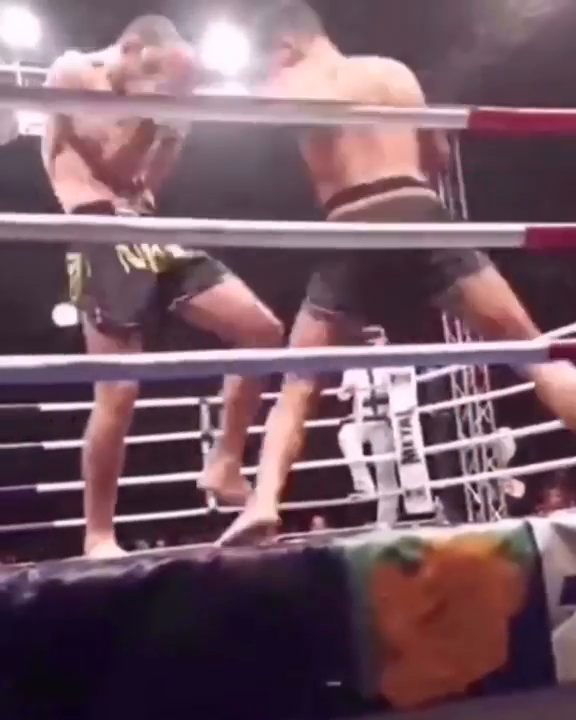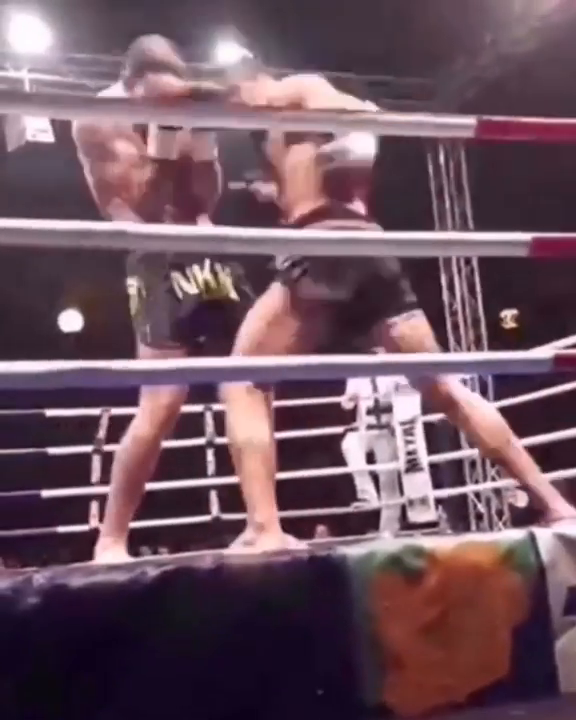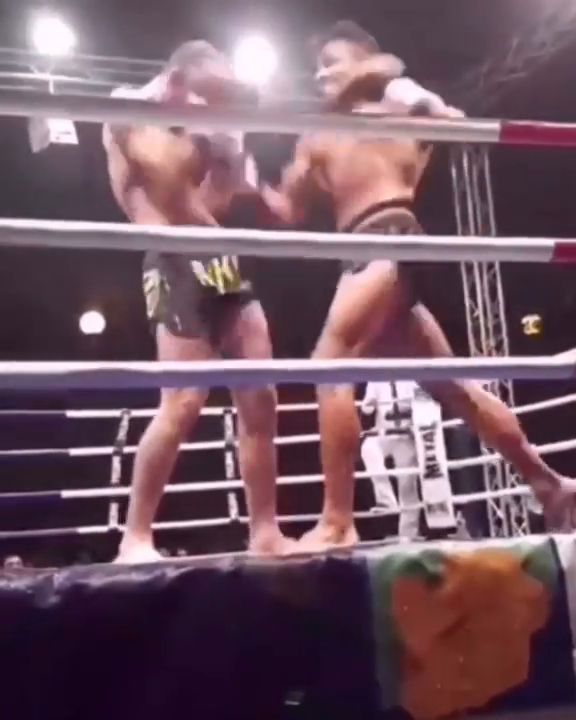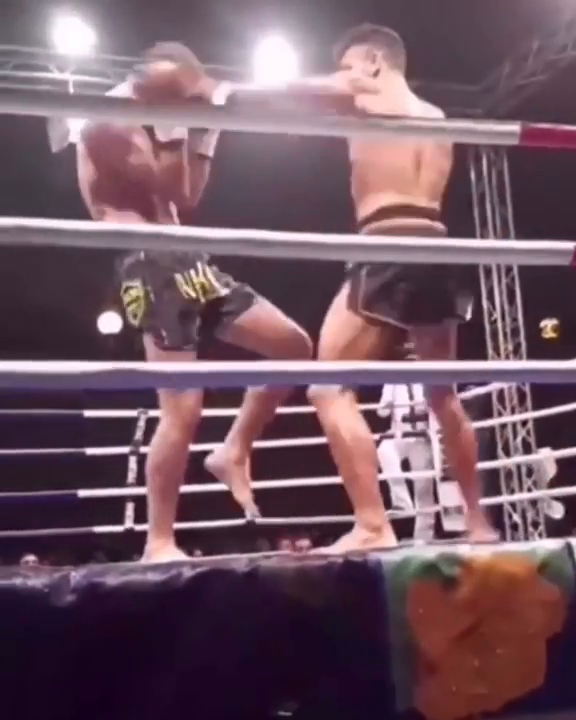
dt=0.4s
person 1, frame 1
left shoulder: (136, 93)
right shoulder: (72, 73)
left elbow: (149, 176)
right elbow: (118, 156)
left wrist: (176, 102)
right wrist: (157, 92)
right hip: (104, 238)
left knee: (263, 329)
right knee: (118, 392)
left ankle: (225, 465)
right ankle: (99, 537)
person 1, frame 2
right shoulder: (96, 122)
left elbow: (204, 200)
right elbow: (146, 202)
left wrist: (201, 131)
right wrist: (165, 127)
left hip: (212, 263)
right hip: (161, 267)
right knee: (161, 405)
right ankle: (110, 542)
person 1, frame 3
left shoulder: (186, 127)
right elbow: (170, 182)
left wrist: (231, 128)
right wrist: (205, 111)
left hip: (219, 262)
right hip: (177, 262)
left knee: (259, 400)
right knee: (184, 401)
left ankle: (266, 533)
right ankle: (135, 538)
person 1, frame 4
left shoulder: (150, 128)
right shoulder: (105, 123)
left elbow: (186, 198)
right elbow: (168, 186)
left wrist: (204, 125)
left hip: (190, 263)
right hip: (152, 268)
left knee: (295, 345)
right knee: (184, 408)
left ankle: (233, 455)
right ankle: (160, 545)
person 2, frame 1
left shoulder: (292, 82)
right shoulder: (393, 73)
right elbow: (438, 156)
right hip: (424, 220)
left knee: (298, 386)
left ankle: (262, 504)
person 2, frame 2
left shoulder: (300, 87)
left elbow: (363, 115)
right wrist: (274, 199)
left hip: (325, 254)
right hip: (371, 253)
left knee: (241, 387)
right knee: (446, 392)
left ankle: (264, 528)
person 2, frame 3
left shoulder: (396, 103)
right shoulder: (316, 135)
right elbow: (293, 212)
left hip: (392, 241)
left knee: (332, 365)
right knee: (450, 386)
left ankle: (337, 525)
person 2, frame 4
left shoulder: (364, 93)
right shoulder: (433, 116)
left elbow: (299, 94)
left hip: (389, 252)
left knee: (329, 389)
right knee: (441, 395)
left ankle: (372, 527)
right ankle: (478, 522)
person 3, frame 1
right shoulder: (354, 368)
right elbow: (344, 394)
right wrist: (346, 390)
left hip: (383, 423)
right hip: (360, 421)
left knee: (386, 470)
right knee: (346, 435)
left ankle: (387, 519)
right ankle: (364, 486)
person 3, frame 2
left shoulder: (392, 375)
right shoulder: (356, 377)
right elbow: (347, 403)
right wrist: (350, 398)
left hip: (386, 429)
right hip: (364, 430)
left knee: (389, 479)
right knee: (349, 443)
left ankle: (389, 529)
right ankle: (366, 495)
person 3, frame 3
right shoulder: (377, 382)
right elbow: (367, 408)
right wrist: (369, 403)
left hip: (407, 435)
right hip: (384, 432)
left knee: (408, 481)
right knee: (369, 448)
left ankle: (408, 532)
right ankle: (386, 499)
person 3, frame 4
right shoulder: (393, 384)
right elbow: (383, 410)
right wrist: (386, 406)
left hip: (422, 436)
right hip: (400, 435)
left knee: (424, 485)
right knee: (385, 450)
left ankle: (423, 536)
right ankle: (402, 502)
